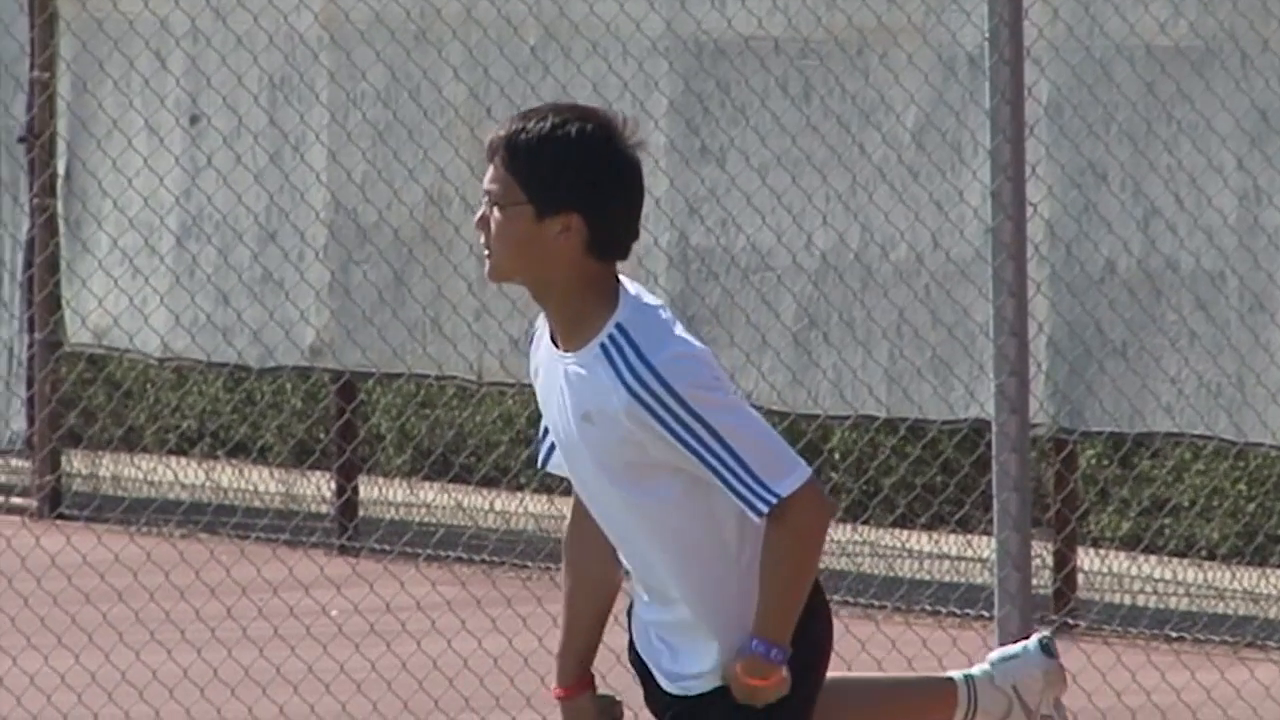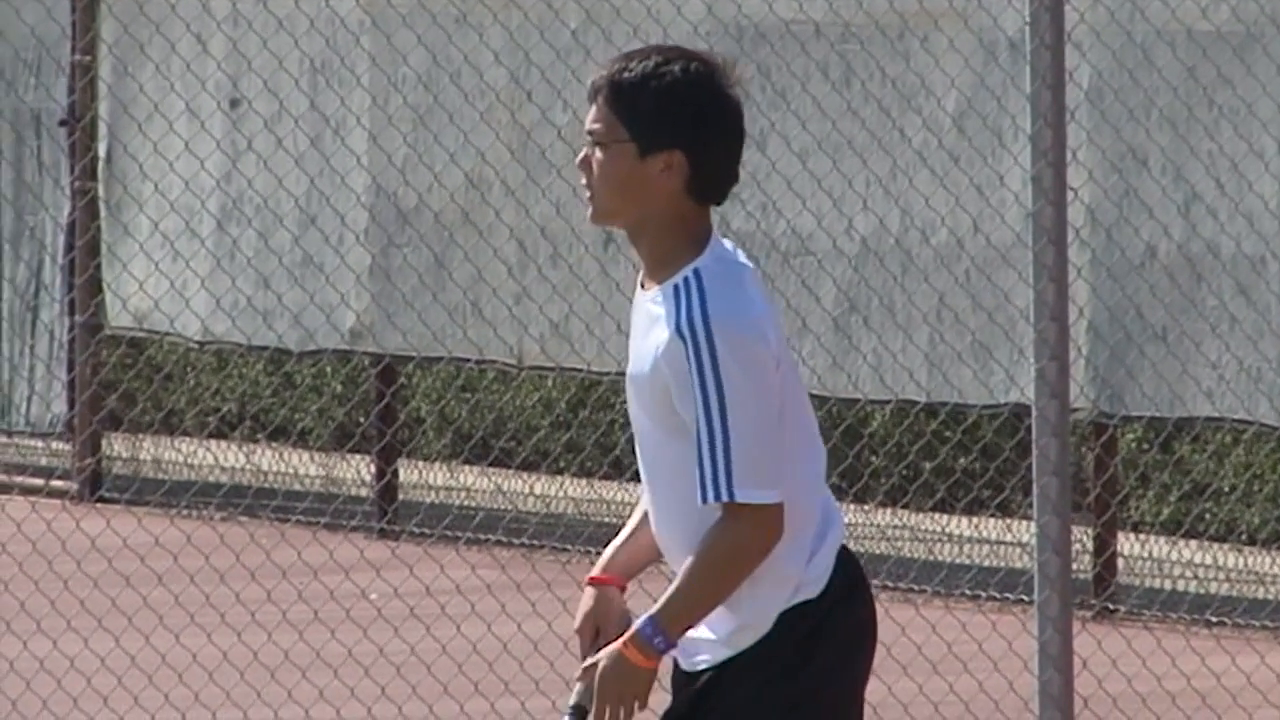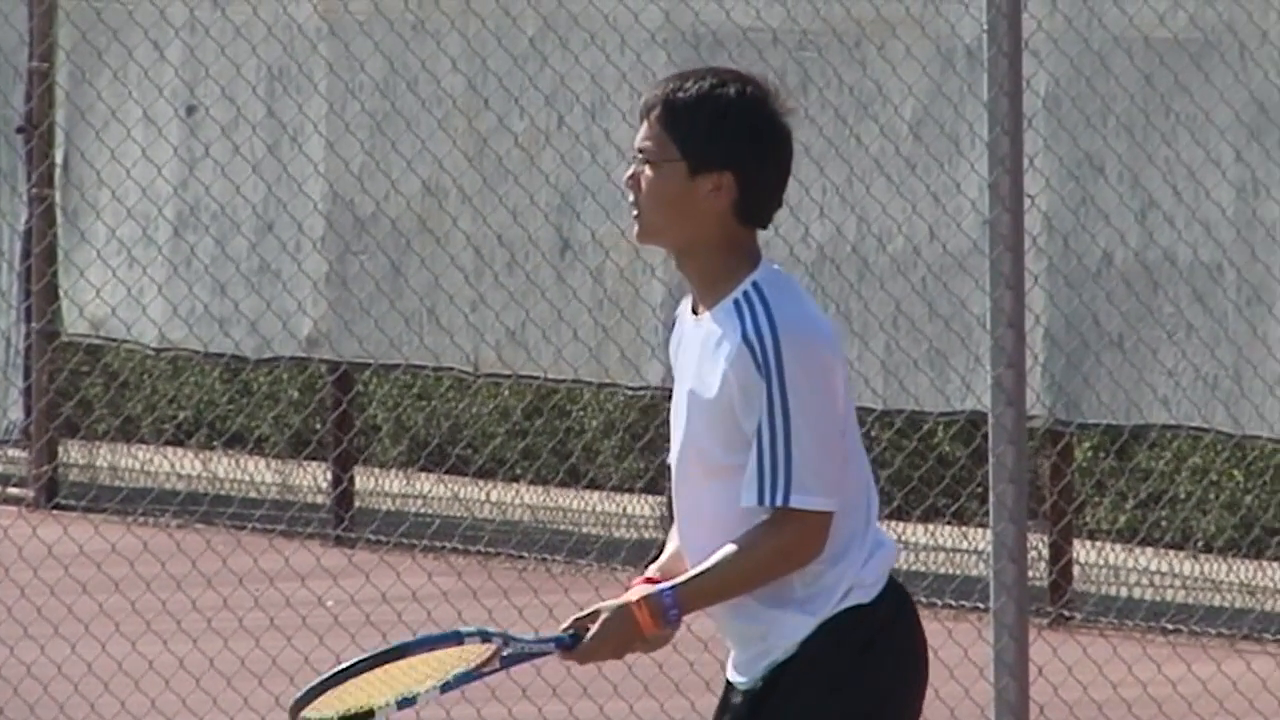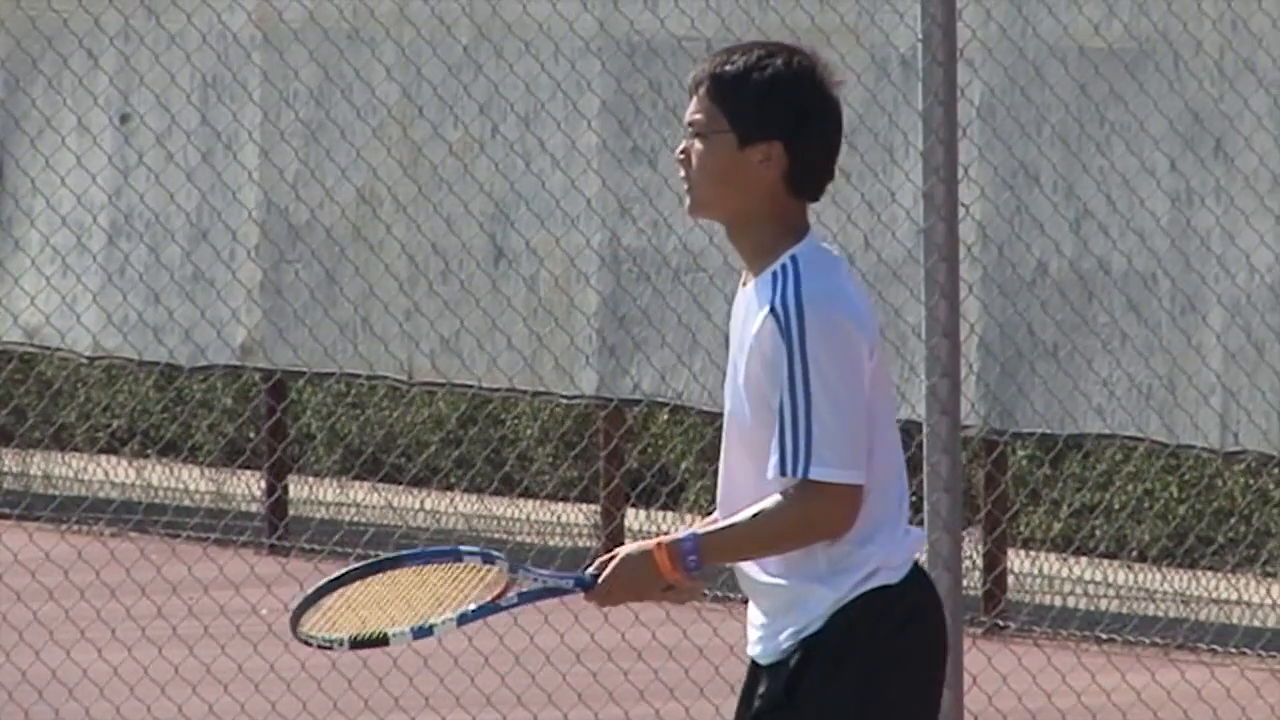
dt=1s
person 1, frame 1
left shoulder: (649, 369)
right shoulder: (553, 341)
left elbow: (800, 507)
right elbow: (597, 509)
left wrist: (765, 656)
left hip: (738, 653)
person 1, frame 2
left shoulder: (708, 319)
right shoulder: (666, 290)
left elbow: (753, 519)
left wrist: (642, 645)
right wrist: (611, 574)
left hip: (784, 635)
right hip: (750, 626)
person 1, frame 3
left shoulder: (772, 334)
right shoulder: (696, 320)
left elbow: (797, 528)
left wrist: (657, 608)
right wrist: (655, 585)
left hip: (838, 655)
right hip: (778, 654)
person 1, frame 4
left shoulder: (804, 306)
right shoulder: (766, 292)
left elbow: (824, 502)
left wrist: (676, 555)
right wrist: (692, 545)
left hip: (859, 638)
right hip: (800, 632)
